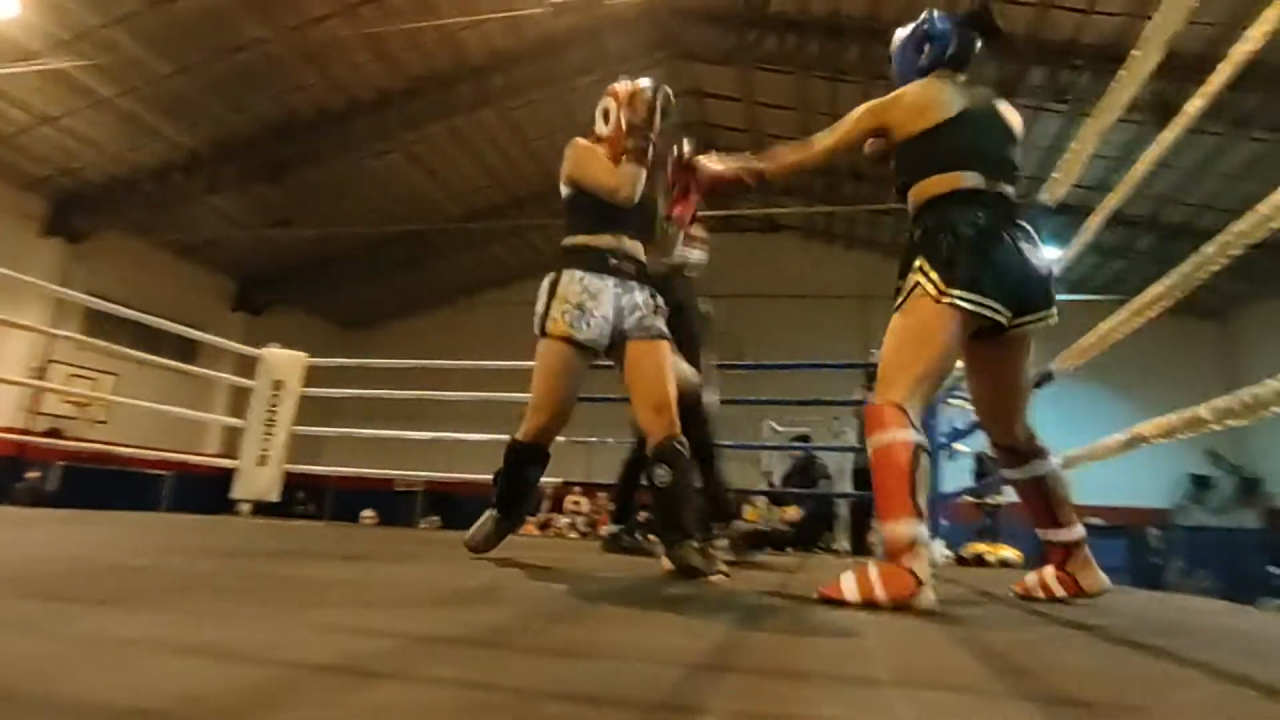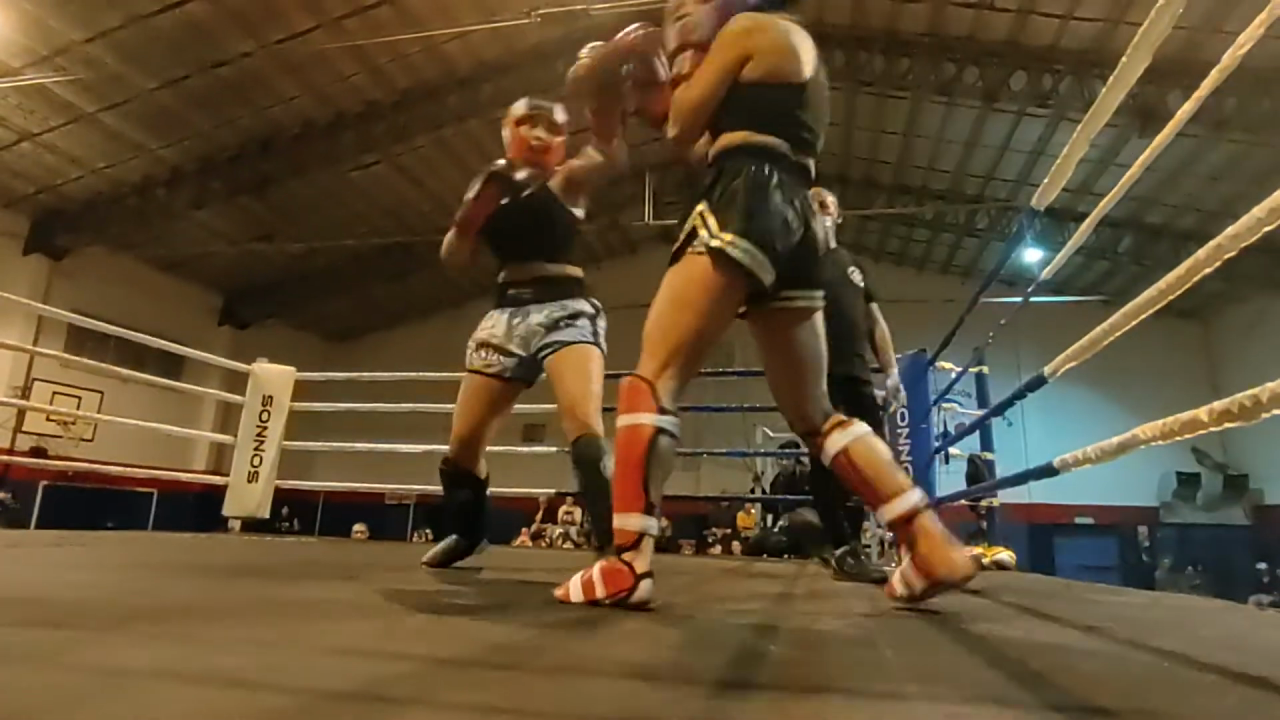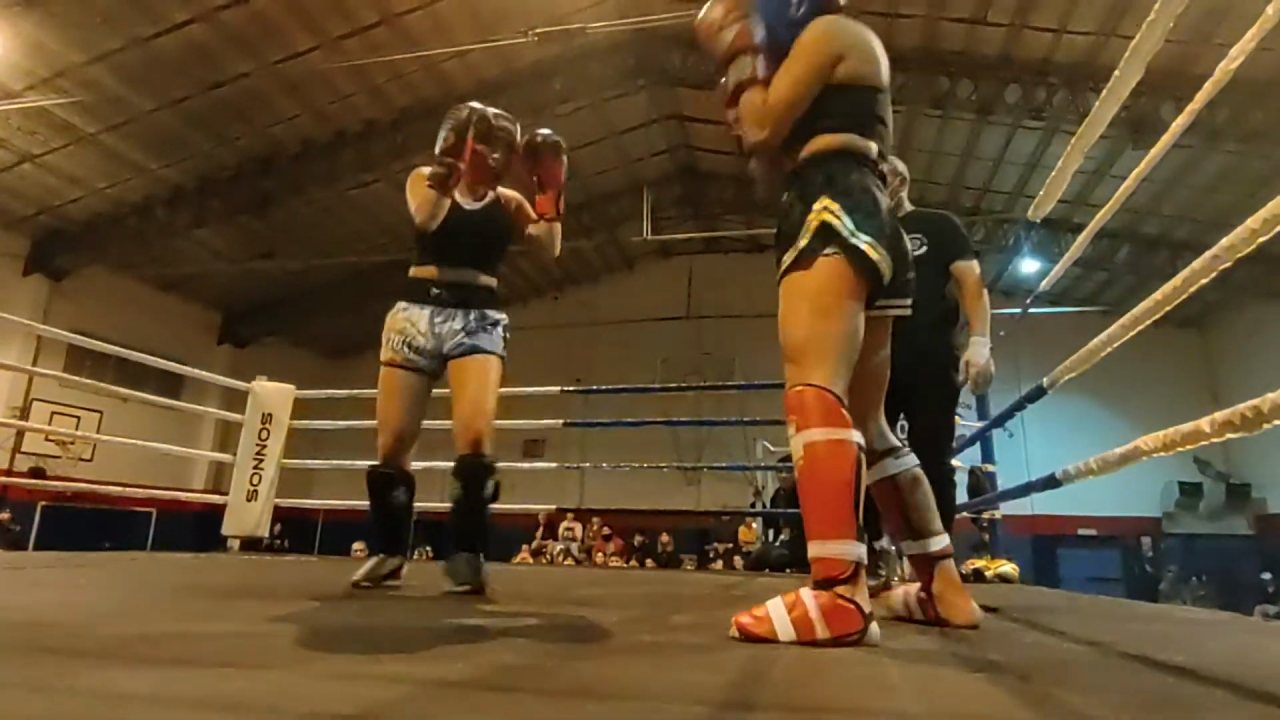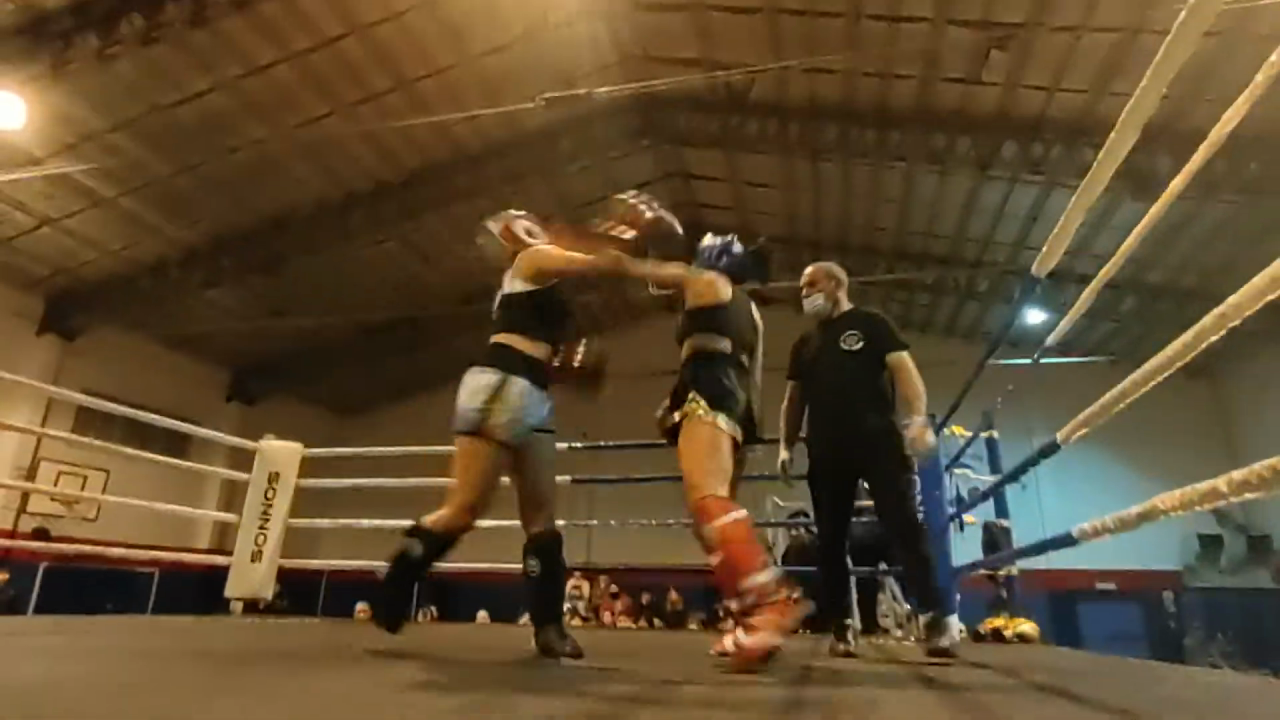
dt=1s
person 1, frame 1
left shoulder: (908, 100)
right shoulder: (1005, 114)
left elbow: (806, 156)
left wrist: (736, 169)
left hip: (955, 257)
right hip: (1014, 258)
left knee: (892, 403)
right knee: (1010, 430)
left ankle: (903, 564)
right ankle: (1073, 564)
person 1, frame 2
right shoulder: (799, 52)
left elbow: (684, 123)
left hip: (743, 210)
right hip: (796, 226)
left knee: (651, 379)
right knee: (814, 413)
left ankle: (628, 563)
right ankle: (932, 549)
person 1, frame 3
right shoulder: (859, 61)
left elbow: (762, 131)
left wrist: (739, 58)
left hip: (834, 212)
right hip: (867, 223)
left knee: (812, 394)
right knee: (864, 426)
left ankle: (839, 593)
right ankle: (941, 583)
person 1, frame 4
left shoulder: (705, 281)
right shoulder: (750, 312)
left elbow: (641, 270)
right wrist: (678, 404)
left hip: (708, 395)
right hip: (738, 402)
left knee: (707, 499)
right knee: (716, 515)
left ankle: (773, 601)
right ankle: (753, 617)
person 2, frame 1
left shoulder: (638, 179)
right shoulder: (582, 152)
left elbow: (659, 243)
right elbow: (621, 193)
right wrist: (642, 135)
left hip: (639, 298)
right hip: (582, 287)
left knee: (664, 421)
right knee: (545, 418)
left ankle: (682, 541)
right ankle: (503, 513)
person 2, frame 2
left shoulder: (567, 178)
right shoulder: (492, 186)
left elbow: (613, 156)
right elbow: (453, 257)
left wrist: (599, 85)
right wrist: (478, 204)
left hip: (567, 313)
right hip: (507, 319)
left knee: (583, 423)
right knee: (463, 442)
left ankle: (613, 542)
right ankle: (466, 532)
person 2, frame 3
left shoulder: (510, 201)
right shoulder: (425, 179)
left elbow: (550, 244)
right elbow: (426, 217)
left wrist: (550, 179)
right wrist: (449, 156)
left hip: (478, 322)
right hip: (418, 314)
left knee: (472, 436)
right knee: (392, 444)
left ankle: (465, 555)
right ankle: (391, 551)
person 2, frame 4
right shoulder: (536, 258)
right elbow: (600, 262)
left hip: (527, 397)
right hip: (498, 389)
left knee: (541, 514)
right knee: (462, 509)
left ankle: (548, 625)
right ankle: (393, 590)
person 3, frame 1
left shoulder: (692, 290)
right shoulder: (662, 281)
left wrist: (703, 383)
left hip: (686, 386)
left knee: (705, 451)
right knee: (648, 453)
right ankle: (619, 528)
person 3, frame 2
left shoulder: (851, 264)
left elbow: (874, 320)
left wrist: (891, 370)
left hip: (857, 373)
right knee: (830, 461)
right ankle: (844, 550)
person 3, frame 3
left shoulder: (939, 227)
left elbow: (971, 282)
left wrist: (979, 341)
left hip: (931, 368)
left knee: (934, 464)
right ankle: (868, 557)
person 3, frame 4
left shoulder: (869, 325)
right shoulder: (805, 345)
left elbow: (903, 369)
right elbow: (794, 398)
left wrist: (919, 418)
right wrist: (786, 446)
left hip: (879, 440)
right hip: (827, 452)
left knee: (902, 520)
right knee: (831, 537)
left ankle: (936, 617)
right ankle: (842, 624)
